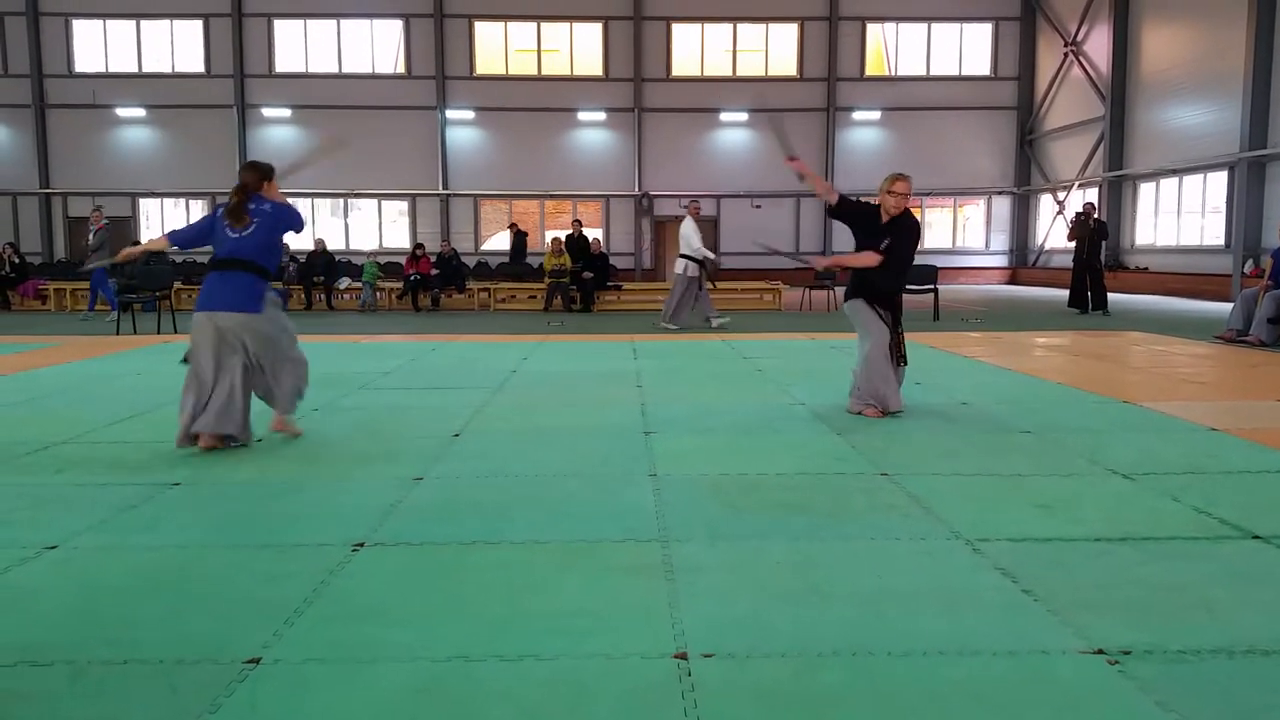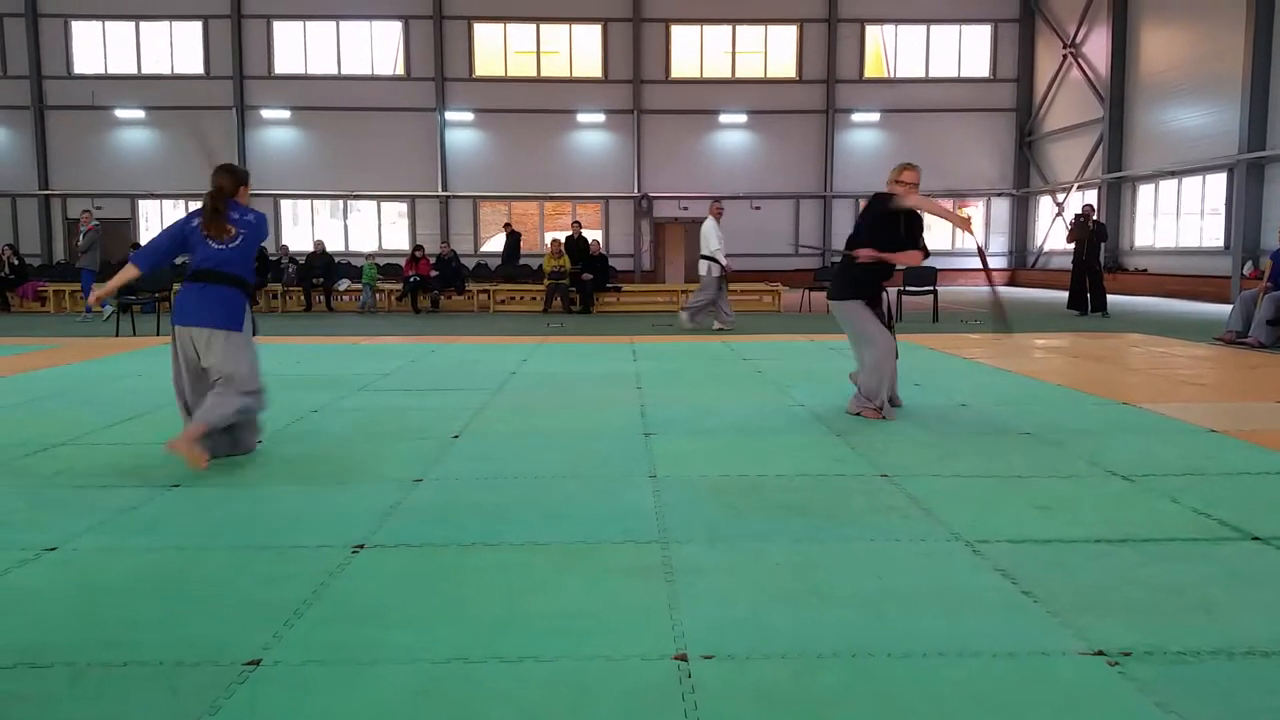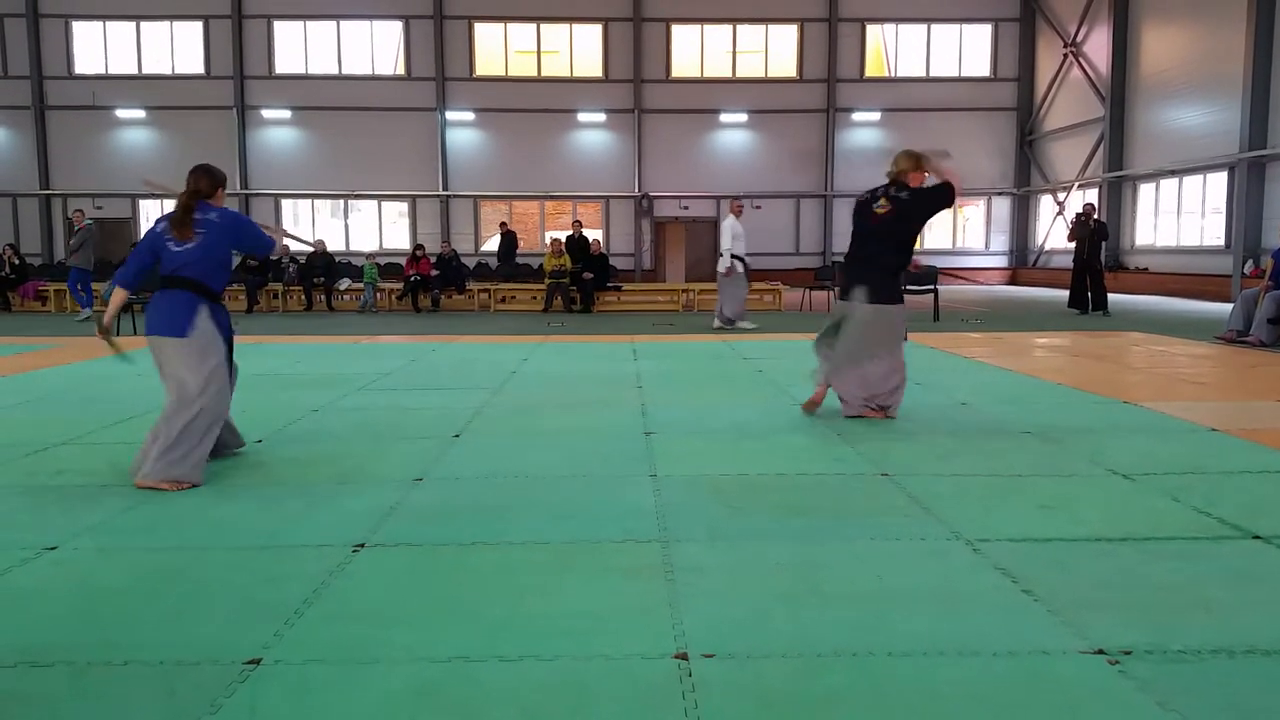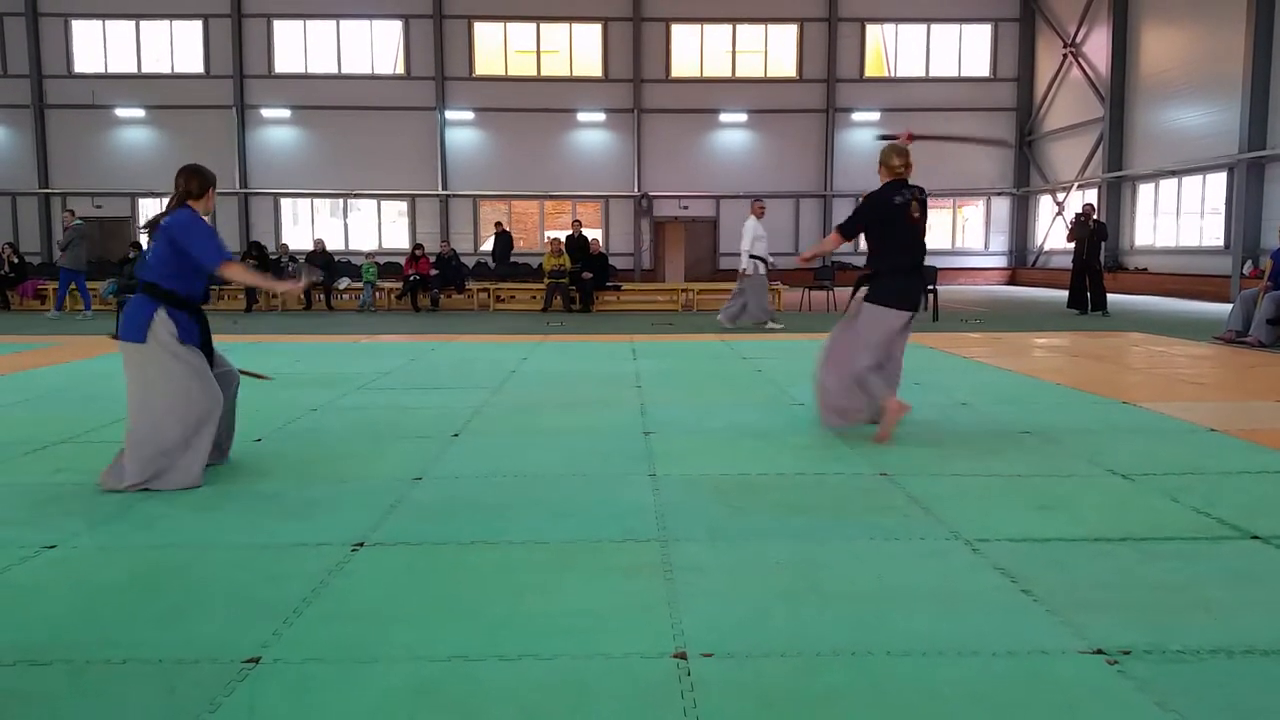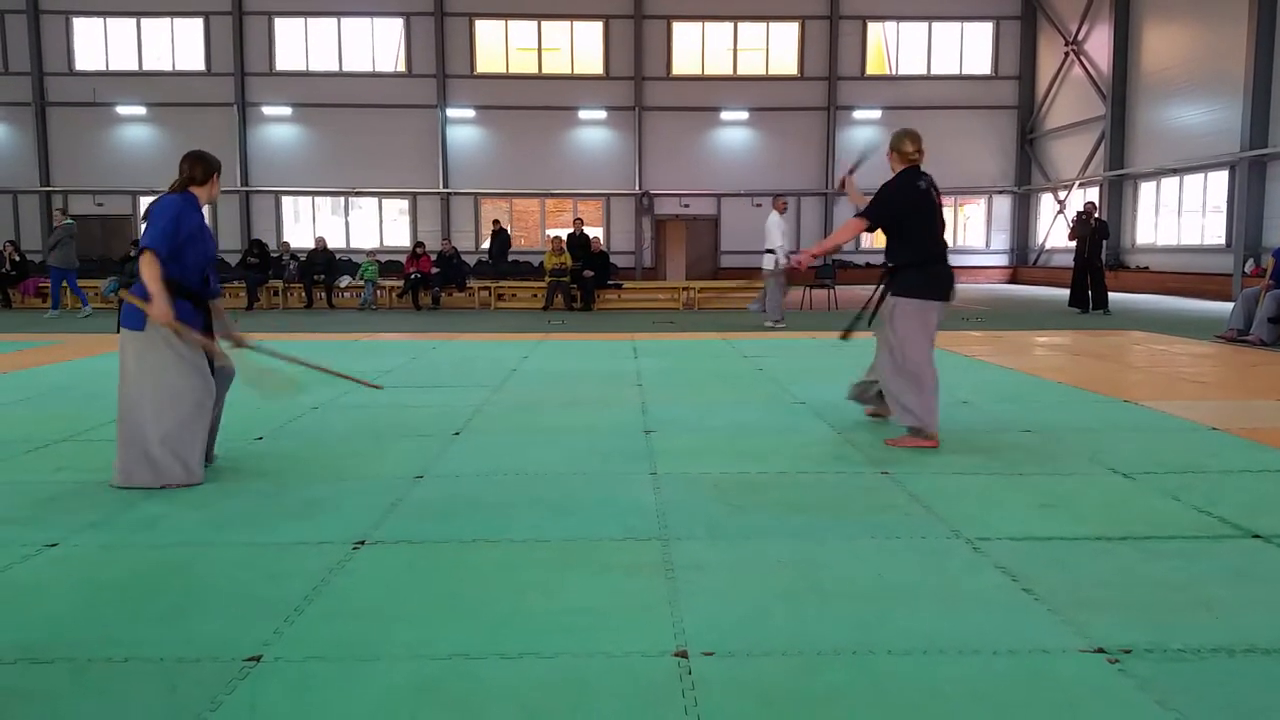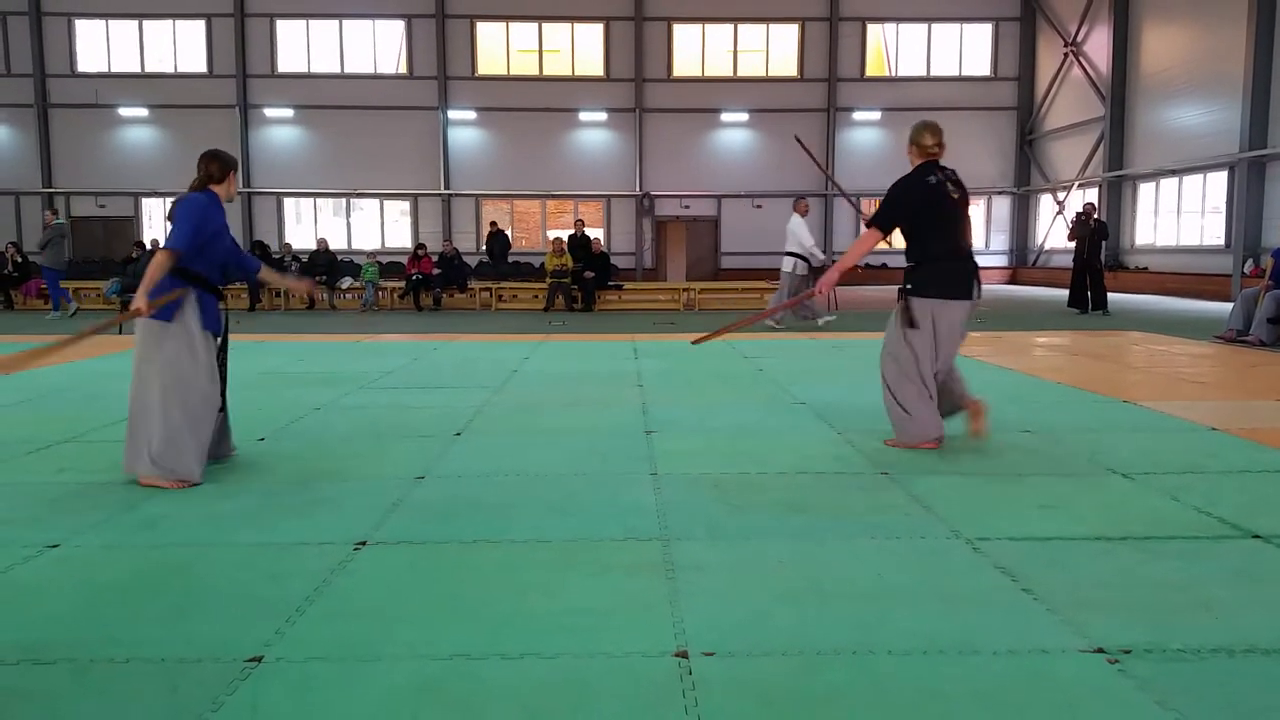
dt=0.2s
person 1, frame 1
left shoulder: (222, 213)
right shoulder: (276, 211)
left elbow: (178, 237)
right elbow: (297, 224)
left wrist: (139, 249)
left hip: (212, 296)
right hip: (249, 295)
left knee: (214, 367)
right knee: (281, 357)
left ankle: (209, 431)
right ankle: (282, 416)
person 1, frame 2
left shoulder: (193, 220)
right shoulder: (256, 220)
left elbow: (149, 256)
left wrist: (108, 288)
left hip: (188, 308)
right hip: (227, 309)
left knee: (201, 383)
right knee: (241, 386)
left ankle: (221, 441)
right ankle: (189, 437)
person 1, frame 3
left shoulder: (163, 225)
right shoulder: (228, 220)
left elbow: (129, 273)
right elbow: (268, 247)
left wrist: (108, 317)
right wrist: (276, 236)
left hip: (163, 314)
right hip: (194, 316)
left knee: (209, 385)
right knee: (200, 396)
left ankle: (214, 442)
right ankle: (153, 471)
person 1, frame 4
left shoulder: (171, 224)
right shoulder: (189, 223)
right elbow: (220, 264)
right wrist: (276, 285)
left hip: (168, 320)
right hip: (157, 324)
left knee: (221, 379)
right knee: (188, 401)
left ankle: (205, 449)
right ankle: (137, 474)
person 1, frame 5
left shoulder: (194, 216)
right shoulder: (171, 207)
left elbow: (208, 281)
right elbow: (149, 254)
left wrist: (227, 328)
right wrist: (159, 301)
left hip: (184, 314)
right hip: (156, 316)
left knee: (216, 375)
right knee: (166, 393)
left ankle: (181, 455)
right ankle: (144, 470)
person 1, frame 6
left shoulder: (214, 214)
right shoulder: (197, 204)
left elbow: (243, 264)
right elbow: (170, 250)
left wrist: (287, 282)
right wrist: (144, 292)
left hip: (196, 305)
right hip: (177, 306)
left knee: (202, 384)
right knee: (176, 387)
left ankle: (209, 446)
right ankle: (154, 468)
person 2, frame 1
left shoulder: (909, 226)
right shoulder: (864, 213)
left elbow: (874, 259)
right elbow: (830, 194)
left wrist: (834, 260)
right wrist: (804, 172)
left hip: (890, 299)
right hip: (860, 294)
left knee: (891, 355)
right knee: (878, 340)
left ankle: (880, 395)
right ankle: (864, 401)
person 2, frame 2
left shoulder: (913, 221)
right shoulder: (879, 204)
left elbow: (916, 256)
right elbow: (909, 201)
left wrist: (881, 254)
right wrist: (952, 216)
left hip: (873, 291)
right hip: (847, 291)
left knee: (878, 350)
right knee: (880, 346)
left ankle: (866, 384)
right ankle: (865, 403)
person 2, frame 3
left shoulder: (865, 200)
right shoulder: (918, 200)
right elbow: (951, 187)
right wrist: (933, 167)
left hip: (852, 288)
right hip: (884, 292)
left knee: (840, 343)
right knee: (887, 355)
left ankle: (823, 387)
right ankle: (861, 402)
person 2, frame 4
left shoulder: (876, 200)
right shoulder: (916, 196)
left elbow: (838, 237)
left wrist: (810, 253)
right wrist: (905, 150)
left hip: (887, 292)
right hip: (910, 292)
left knee: (845, 355)
right knee: (878, 356)
left ankle: (888, 405)
right ankle: (873, 406)
person 2, frame 5
left shoulder: (900, 187)
right shoulder: (922, 184)
left elbow: (861, 222)
left wrist: (814, 251)
right wrist: (854, 194)
left hip: (916, 283)
right hip: (934, 279)
left knee: (905, 357)
right knee: (897, 349)
left ankle: (924, 430)
right ankle: (882, 401)
person 2, frame 6
left shoulder: (911, 185)
right shoulder: (953, 182)
left elbow: (874, 234)
left wrist: (836, 272)
left hip: (930, 283)
right hip: (963, 281)
left knee: (906, 358)
right knee: (934, 357)
left ankle: (922, 432)
right ankle: (967, 403)
